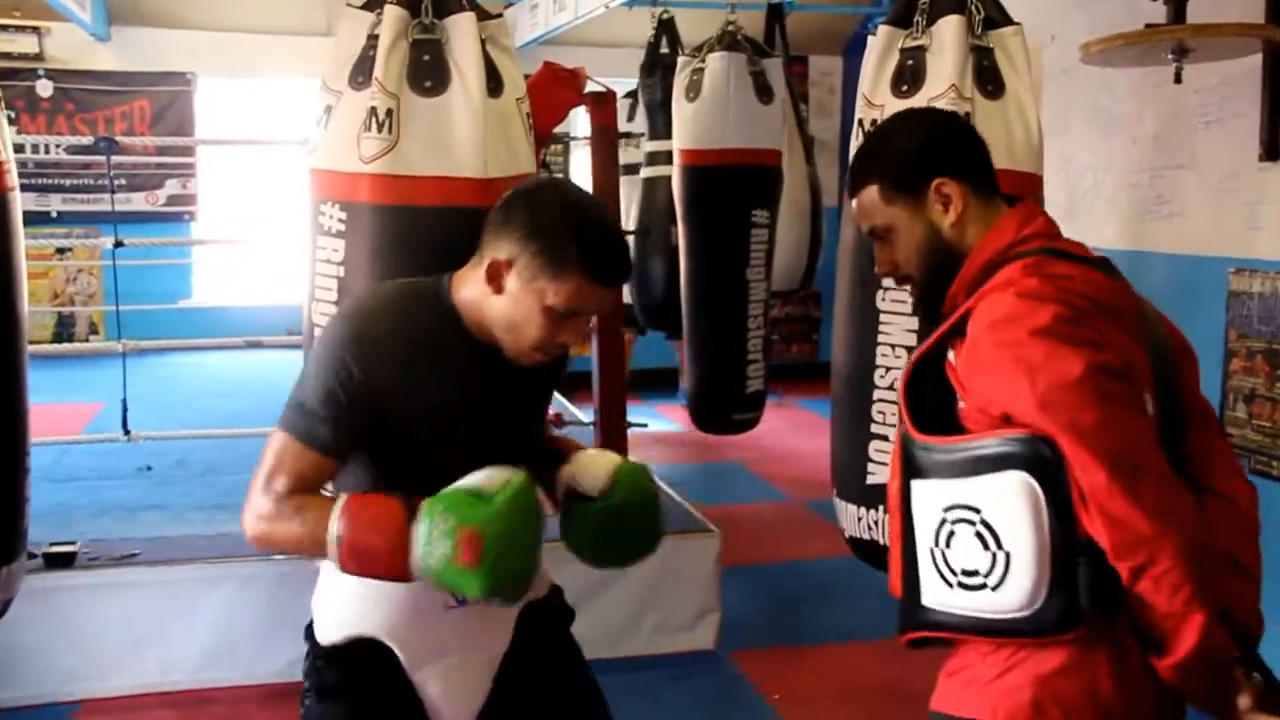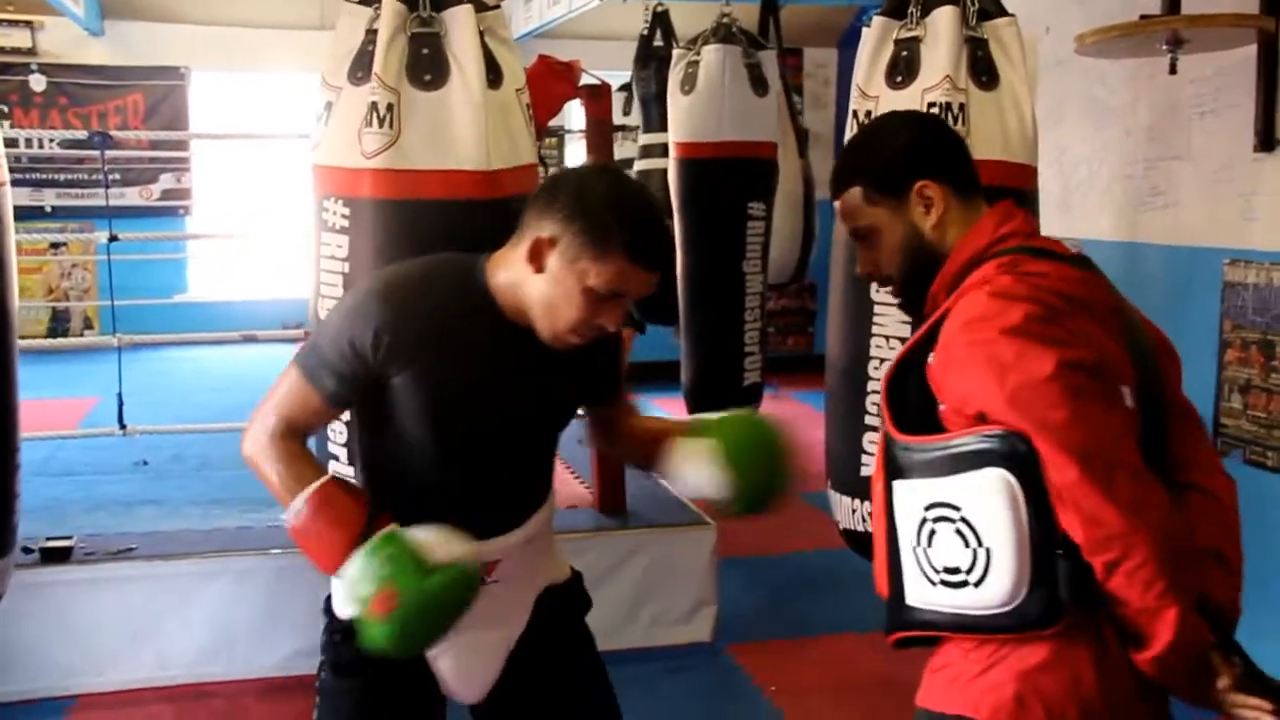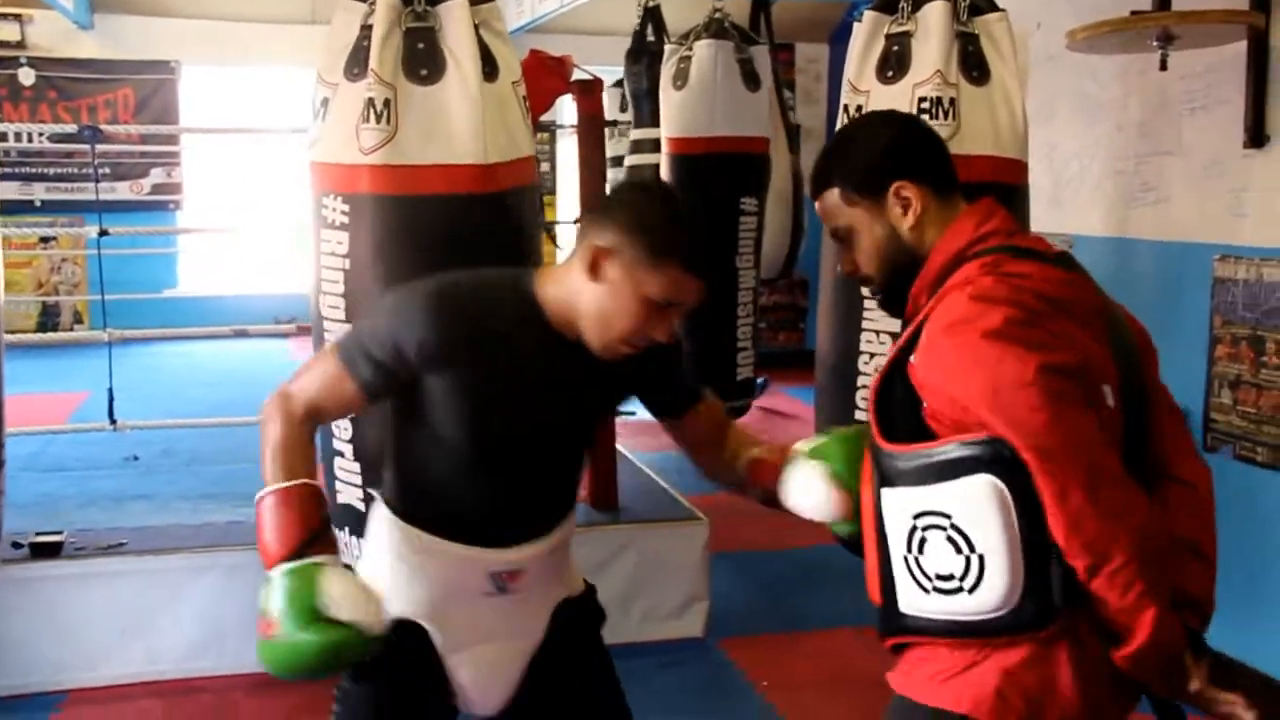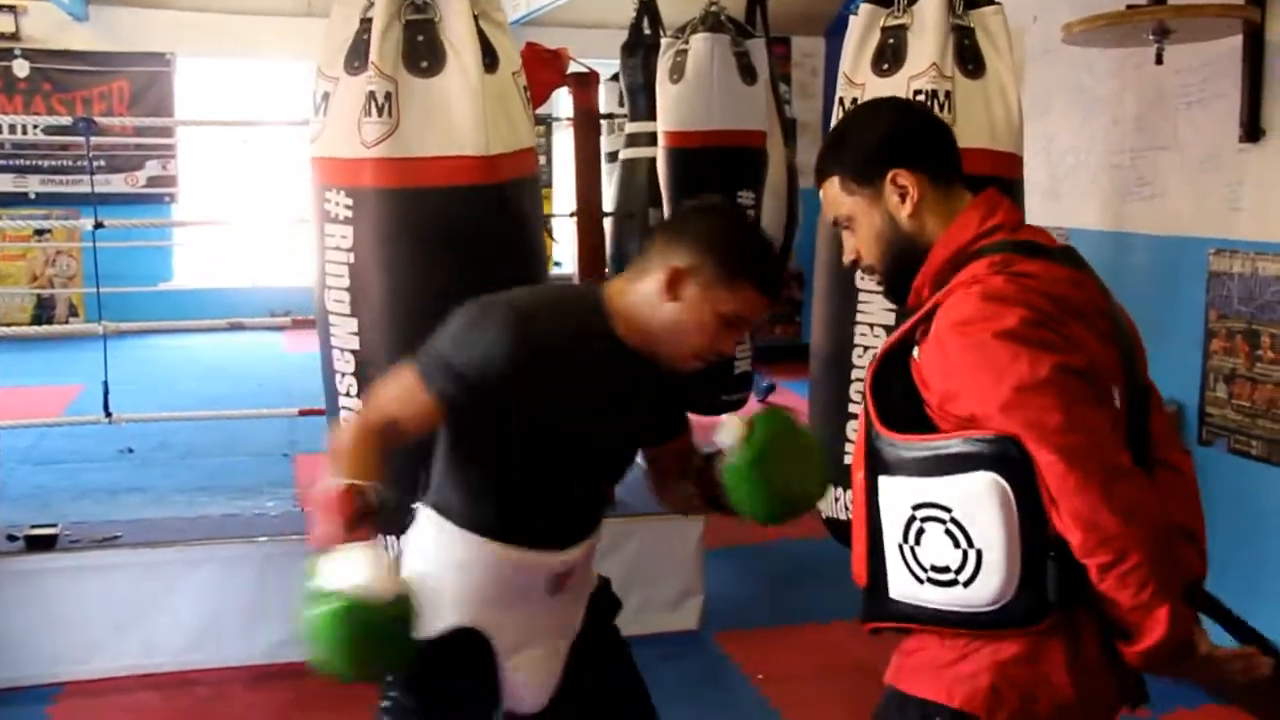
dt=0.1s
person 1, frame 1
left shoulder: (1018, 322)
right shoulder: (1090, 295)
left elbow: (1134, 510)
right elbow: (1214, 479)
left wrist: (1203, 671)
right wrist: (1227, 637)
person 1, frame 2
left shoulder: (992, 324)
right shoulder: (1071, 294)
left elbow: (1112, 506)
right elbow: (1196, 476)
left wrist: (1187, 663)
right wrist: (1207, 624)
person 1, frame 3
left shoulder: (974, 326)
right shoulder: (1053, 292)
left elbow: (1089, 510)
right elbow: (1174, 466)
left wrist: (1163, 662)
right wrist: (1182, 620)
person 1, frame 4
left shoulder: (980, 323)
right shoulder: (1056, 286)
left elbow: (1103, 507)
right elbow: (1159, 459)
left wrist: (1170, 646)
right wrist: (1176, 625)
right hip: (1077, 668)
person 2, frame 1
left shoulder: (542, 333)
right shoulder: (370, 338)
right elbow: (271, 512)
right wrist: (421, 537)
left hip: (507, 600)
right hip: (377, 621)
person 2, frame 2
left shoulder: (591, 327)
right shoulder: (395, 310)
left elbow: (619, 426)
right elbow: (269, 434)
left wrist: (694, 450)
right wrist: (360, 554)
left hip: (524, 588)
right hip: (398, 597)
person 2, frame 3
left shoulder: (640, 347)
right shoulder: (441, 317)
left elbow: (718, 446)
right elbow: (291, 410)
right wrist: (295, 553)
left hip: (540, 601)
right hip: (416, 605)
person 2, frame 4
left shoulder: (666, 358)
right shoulder: (518, 329)
left elbow: (679, 486)
right elbow: (364, 431)
right wrist: (347, 544)
left hip: (564, 604)
